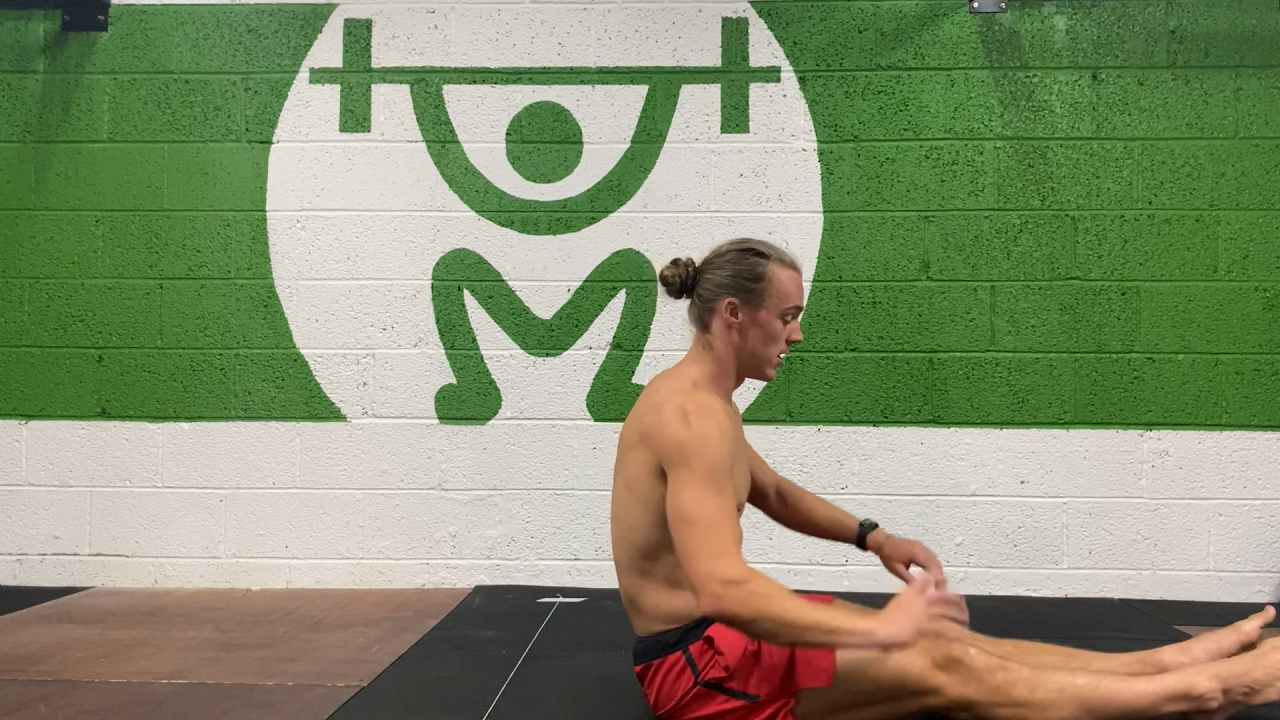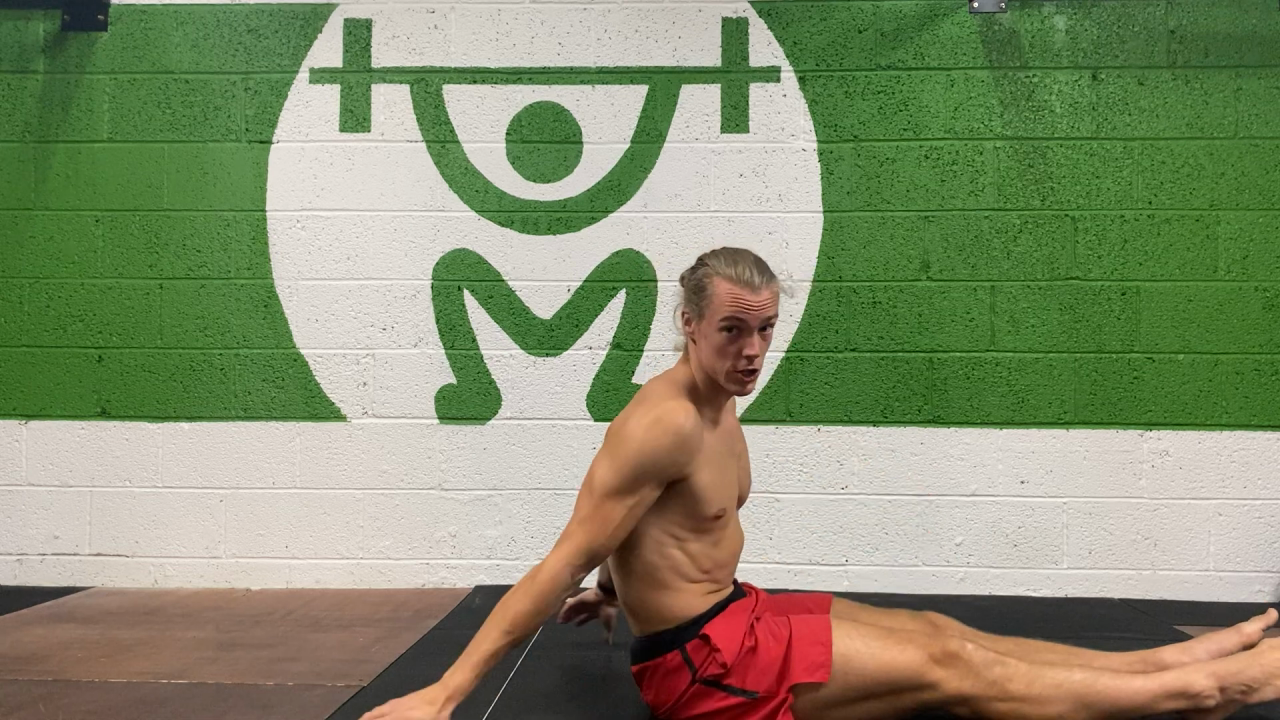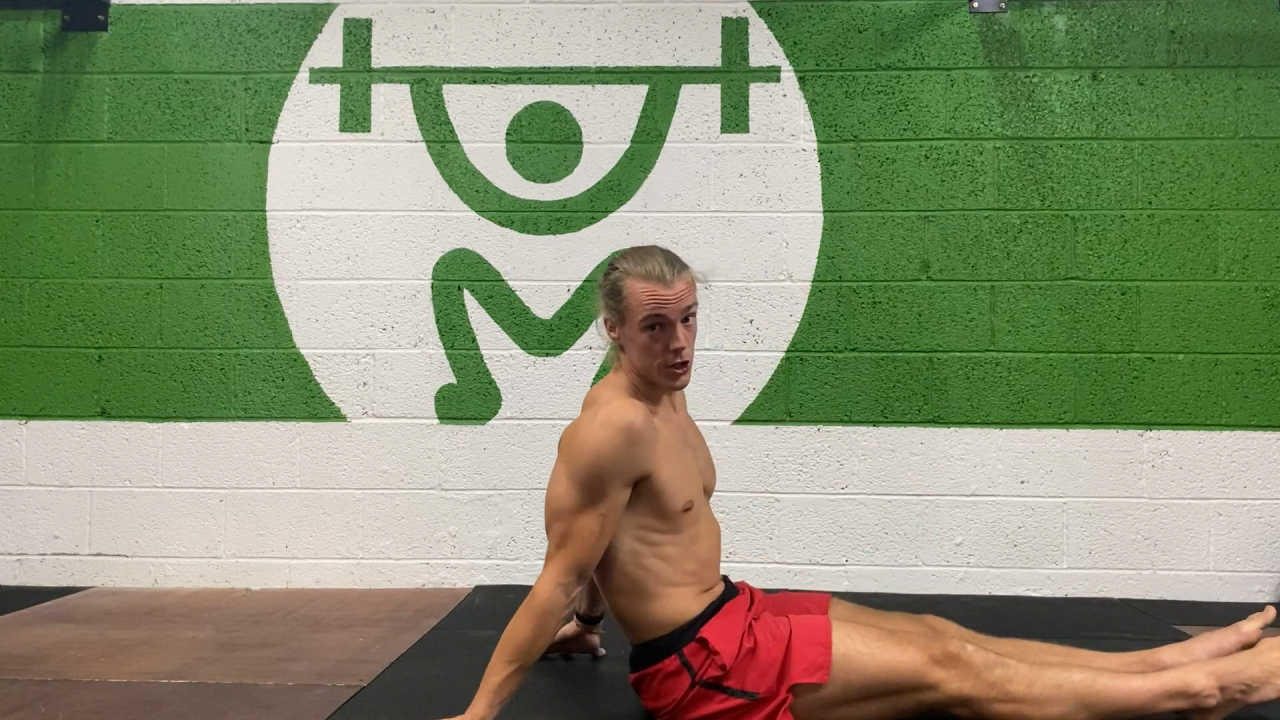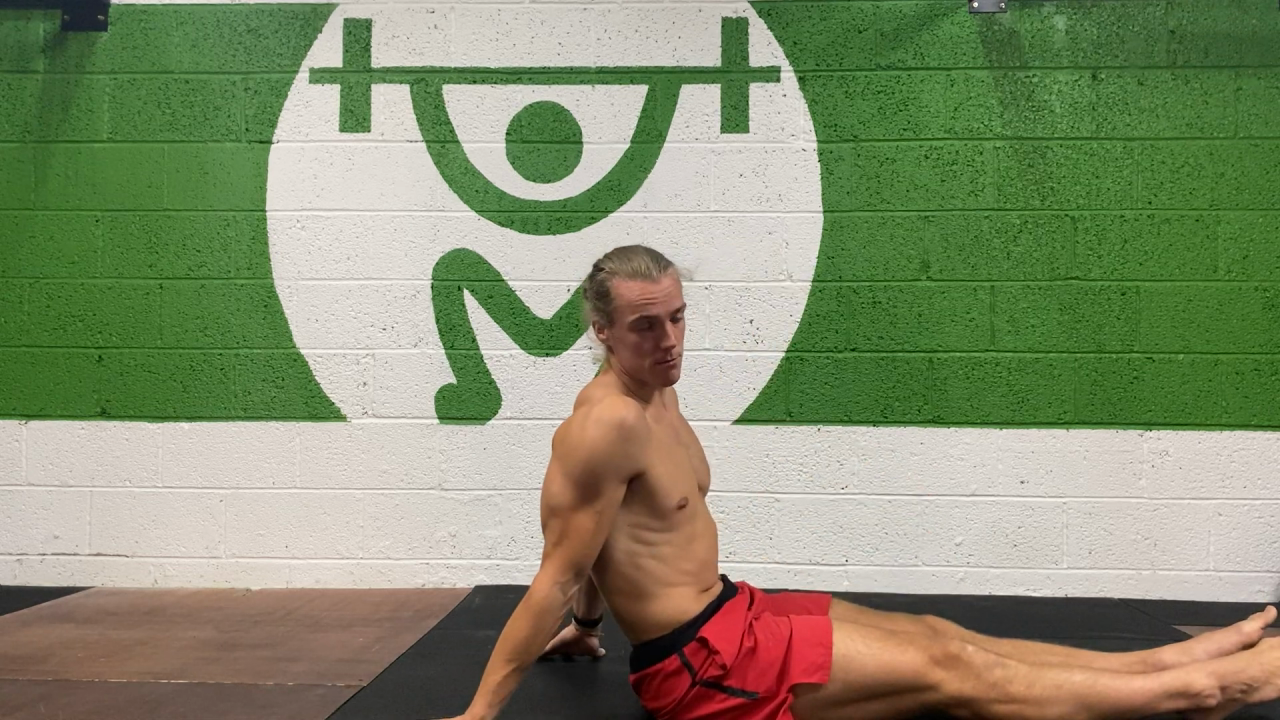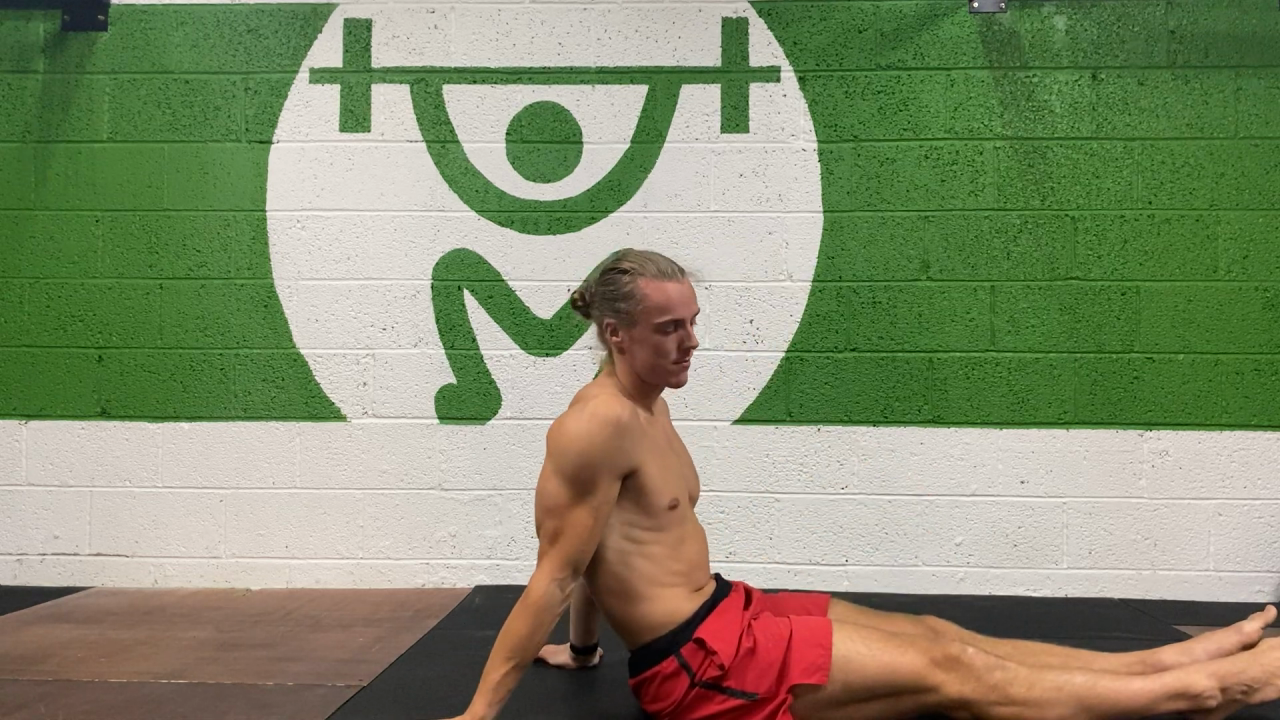
dt=0.5s
person 1, frame 1
left shoulder: (695, 399)
right shoulder: (694, 415)
left elbow: (773, 491)
right elbow: (724, 588)
left wrist: (872, 536)
right wrist: (879, 629)
left hip: (713, 634)
right hip: (699, 661)
left knee: (941, 639)
left ankle: (1169, 662)
person 1, frame 2
left shoulder: (715, 400)
right shoulder: (664, 425)
right elbow: (565, 563)
left wrist: (618, 591)
left hip: (728, 617)
left knee: (935, 631)
person 1, frame 3
left shoulder: (662, 396)
right shoulder: (614, 425)
right elbow: (559, 580)
left wrist: (590, 622)
left hip: (729, 616)
left knee: (935, 635)
person 1, frame 4
left shoulder: (655, 393)
right shoulder: (605, 425)
right elbow: (556, 578)
left wrist: (587, 625)
left hip: (730, 615)
left knee: (936, 636)
person 1, frame 5
left shoulder: (647, 400)
right shoulder: (597, 425)
left elbow: (600, 550)
right elbow: (554, 576)
left wrist: (584, 647)
left hip: (727, 616)
left knee: (936, 637)
